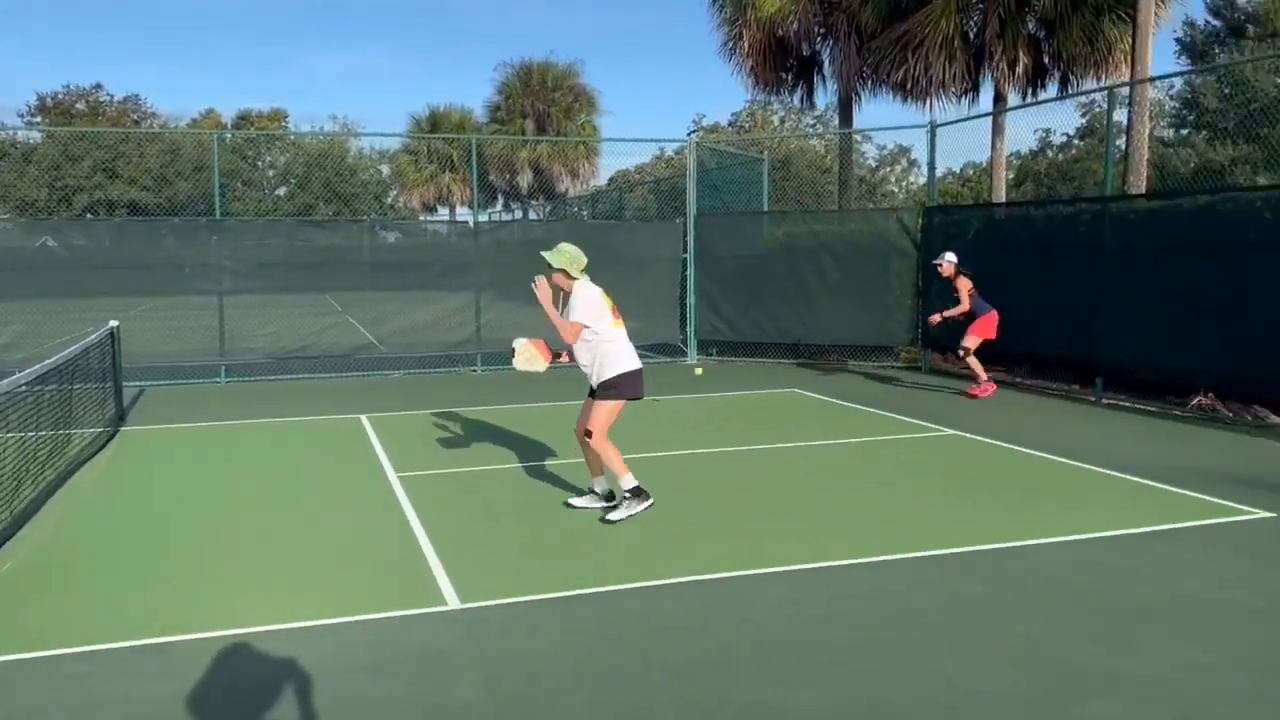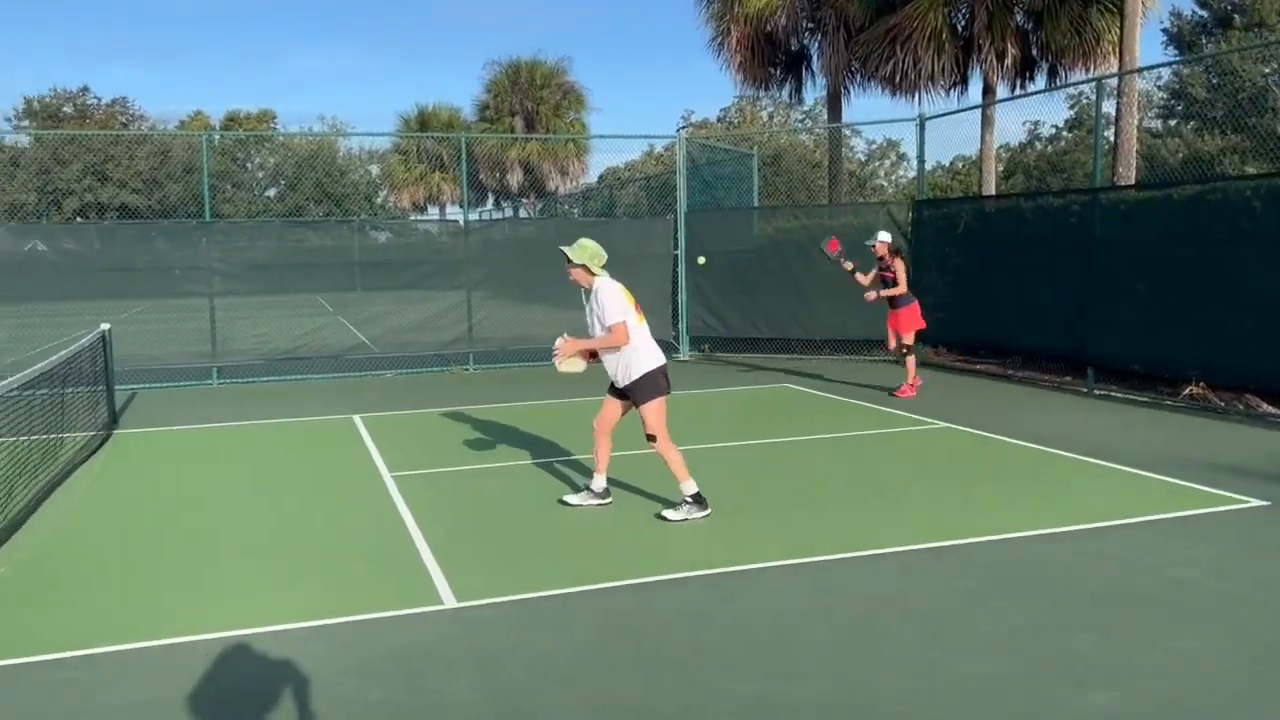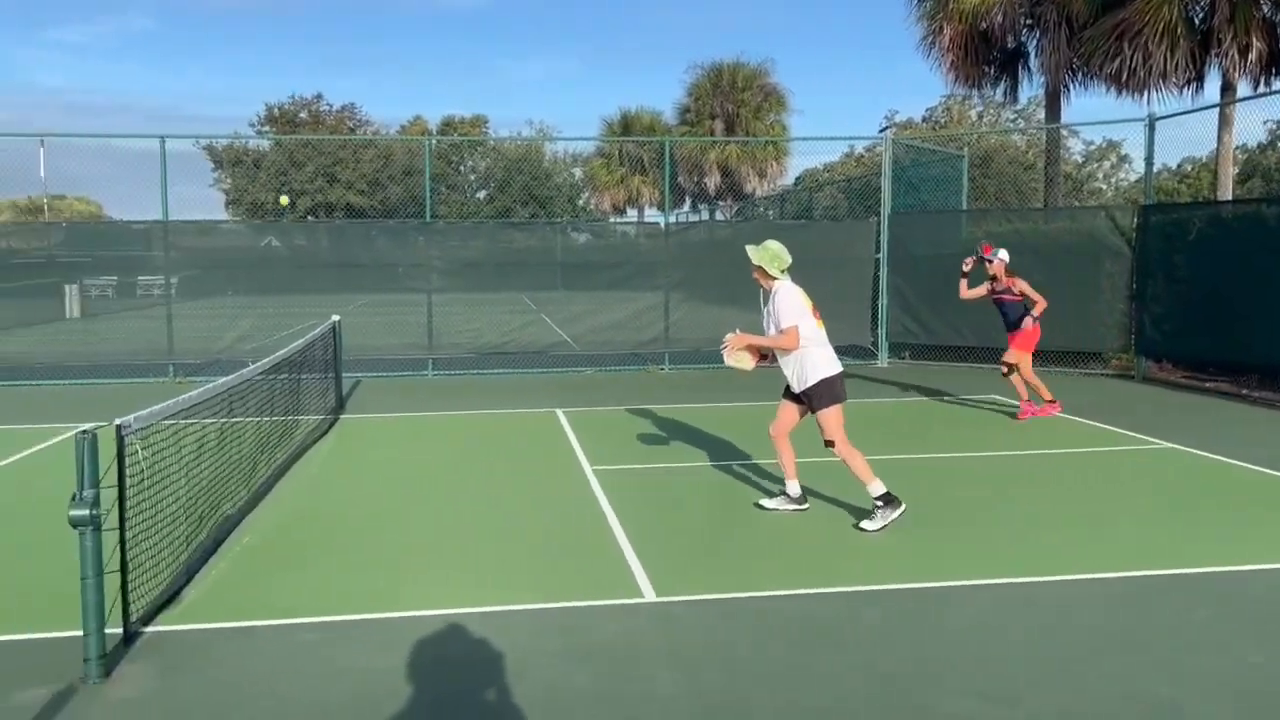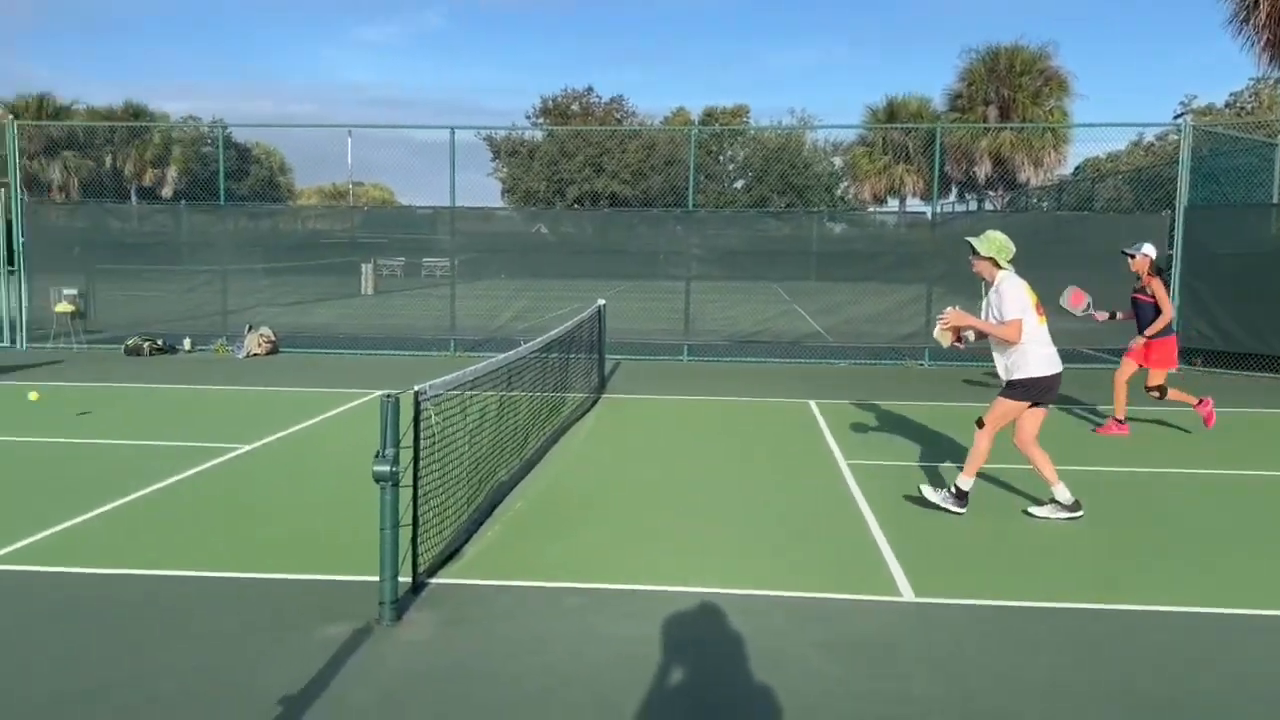
dt=0.5s
person 1, frame 1
left shoulder: (584, 293)
right shoulder: (582, 293)
left elbow: (570, 335)
left wrist: (547, 303)
right wrist: (563, 356)
left hip: (619, 372)
right hip: (606, 374)
left knee: (594, 435)
right knee: (583, 432)
left ankle: (634, 493)
right ankle: (602, 492)
person 1, frame 2
left shoulder: (606, 291)
right shoulder: (599, 292)
left elbow: (621, 338)
left wrist: (580, 345)
right wrist: (587, 352)
left hip: (645, 371)
right hip: (626, 375)
left knee: (658, 439)
right knee: (601, 427)
left ankle: (695, 500)
right ankle: (598, 489)
person 1, frame 3
left shoulder: (785, 294)
right shoulder: (779, 294)
left elbow: (790, 342)
left wrist: (749, 339)
right wrist: (760, 353)
left hip: (820, 376)
right hip: (803, 379)
left knee: (838, 445)
right knee: (778, 431)
left ankle: (887, 502)
right ankle: (793, 494)
person 1, frame 4
left shoulder: (1008, 286)
right shoulder: (1002, 287)
left elbow: (1012, 334)
right elbow: (996, 331)
left wrist: (969, 319)
right wrist: (965, 330)
left hip: (1032, 374)
right hip: (1038, 373)
left knee: (984, 428)
right knee: (1024, 440)
left ankle: (958, 495)
right ankle: (1066, 501)
person 2, frame 1
left shoulder: (960, 280)
right shoulder: (956, 280)
left elbow: (965, 306)
left wrist: (941, 315)
right wrist: (947, 314)
left hip: (986, 318)
right hip: (980, 319)
left knee: (963, 351)
right knee: (966, 353)
left ankle: (984, 383)
right ankle: (984, 384)
person 2, frame 2
left shoulder: (897, 262)
right shoulder: (882, 264)
left elbow: (902, 288)
right elbow: (866, 281)
left wrist: (878, 293)
right wrist: (852, 270)
left hip: (907, 308)
right hip: (895, 309)
left knee: (907, 348)
right knee: (893, 347)
left ankle: (910, 386)
right ankle: (913, 378)
person 2, frame 3
left shoulder: (1016, 283)
right shoulder: (990, 285)
left elbow: (1042, 302)
right elbow: (964, 294)
left wrist: (1030, 317)
right wrist: (965, 273)
left hip: (1028, 330)
right hip: (1014, 332)
left knee: (1006, 366)
right knee: (1025, 374)
left ankle: (1026, 403)
right ankle: (1051, 403)
person 2, frame 4
left shoulder: (1155, 283)
right shoulder: (1138, 284)
left elbow: (1168, 314)
left wrist: (1144, 335)
right wrist: (1110, 315)
left hip: (1161, 342)
right hip: (1144, 342)
left knee: (1154, 389)
right knee: (1119, 378)
left ankle: (1201, 404)
right ankle: (1118, 423)
